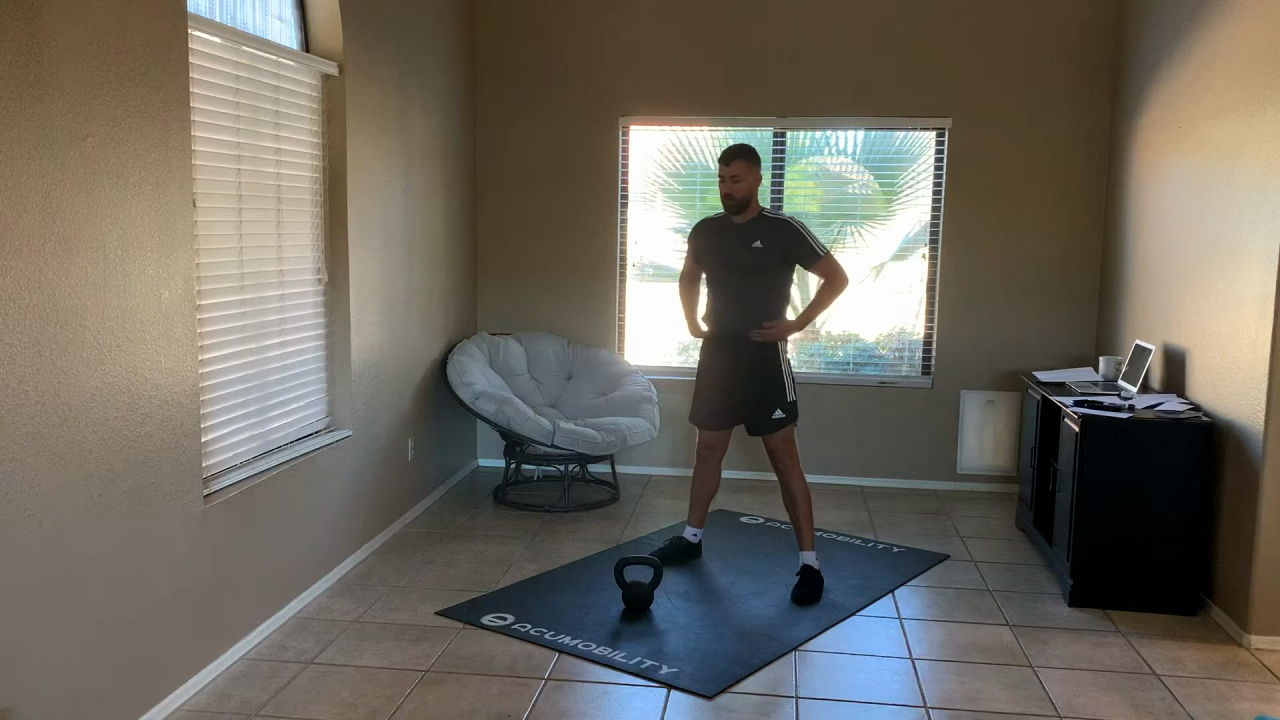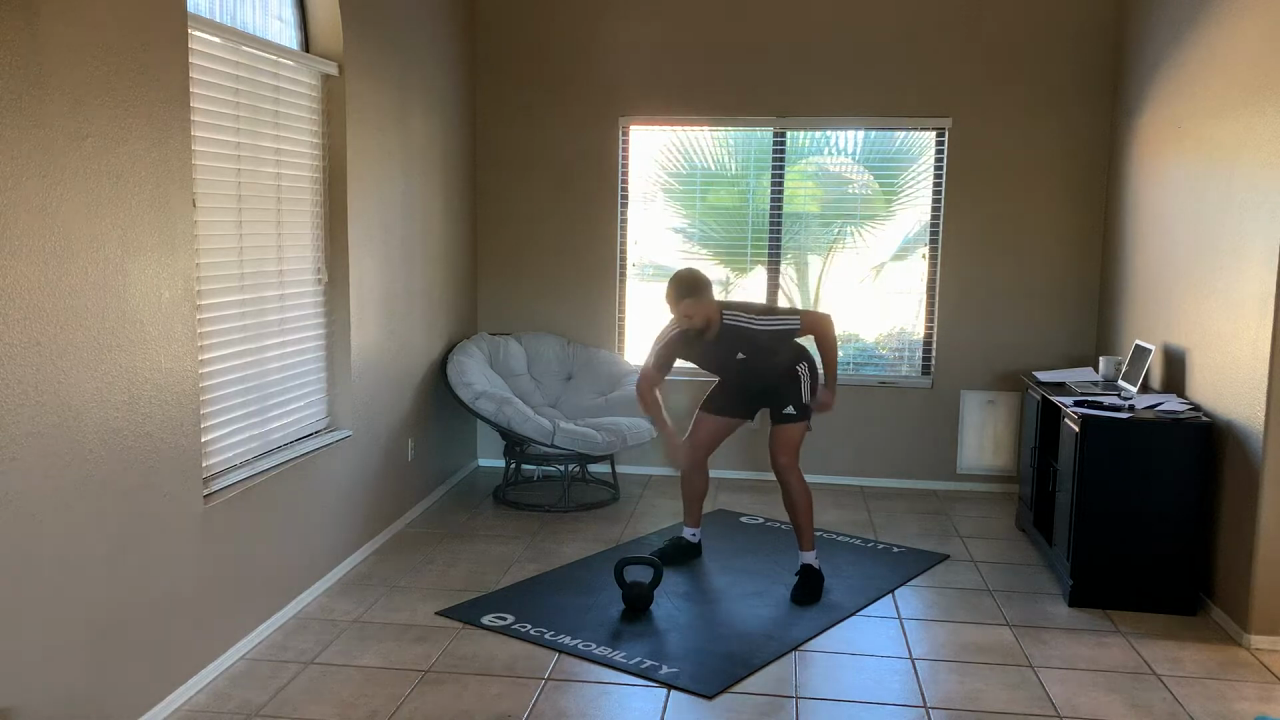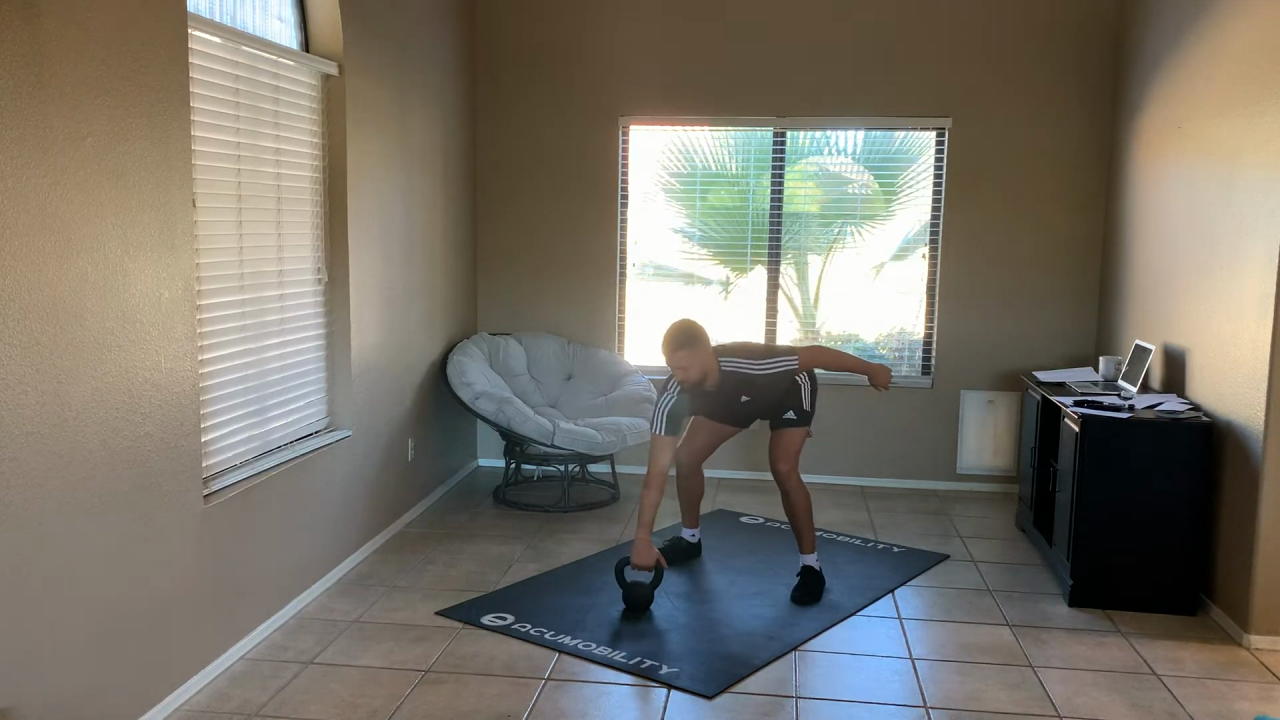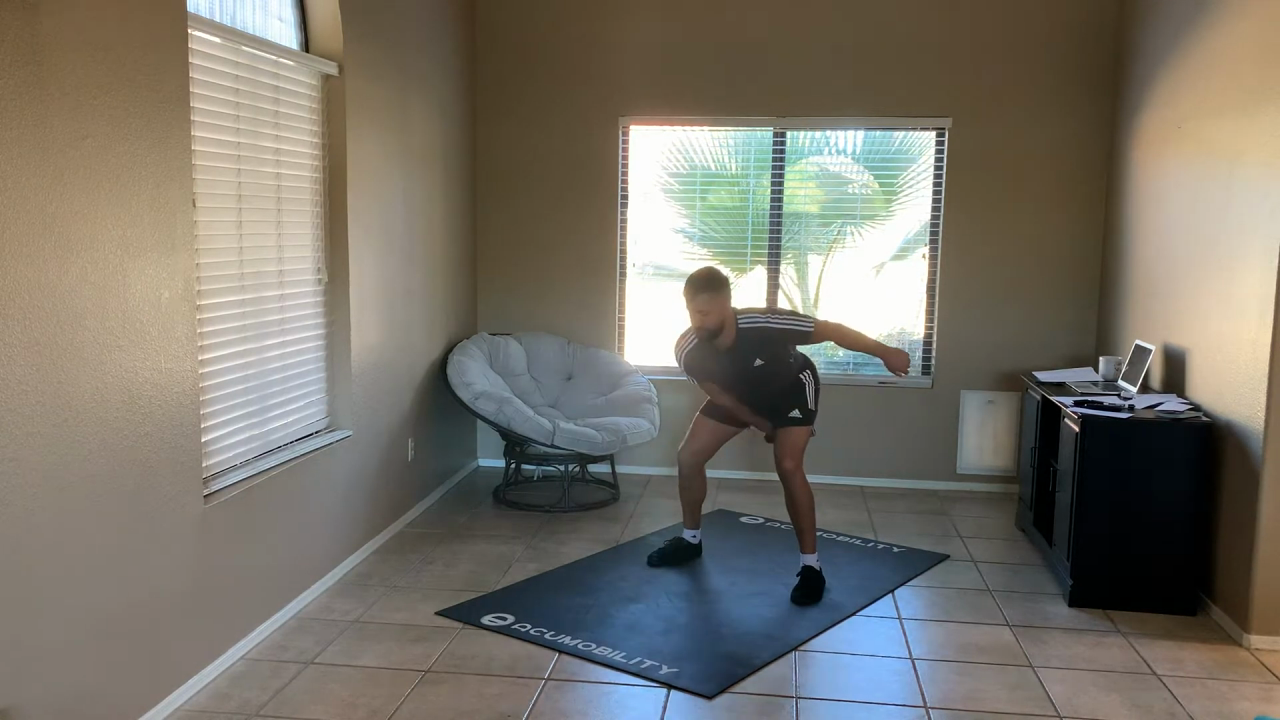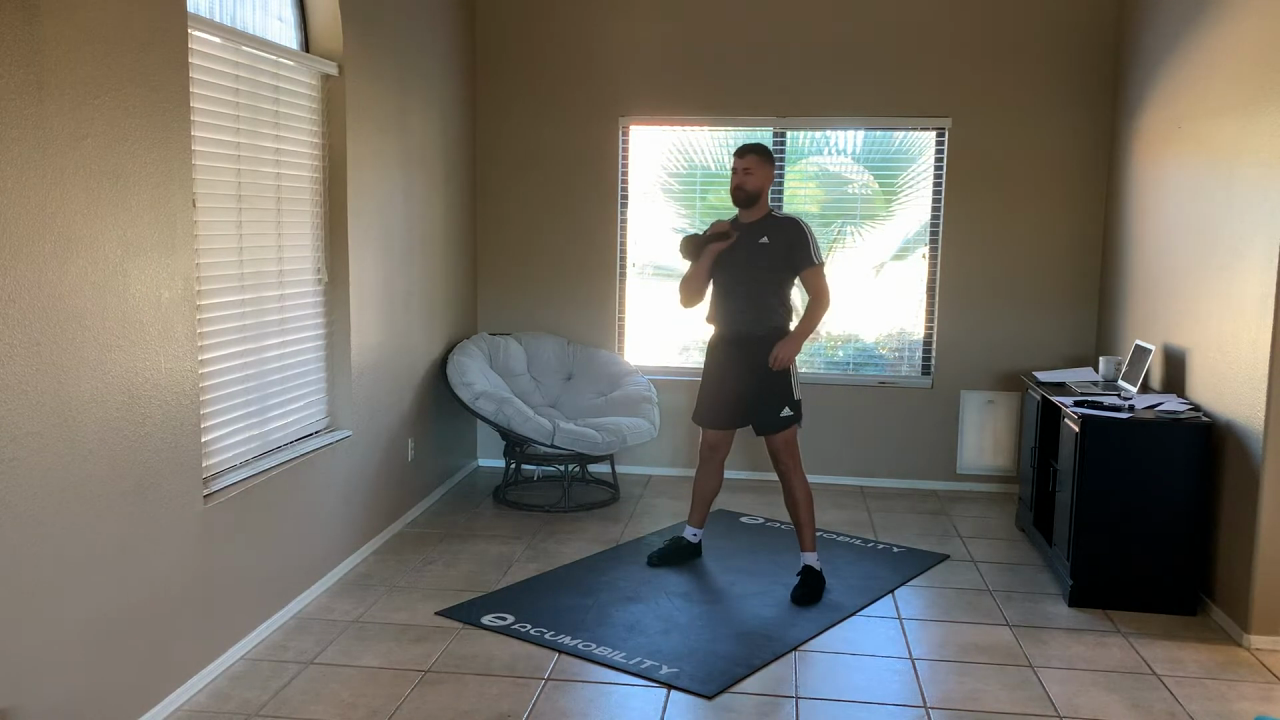
dt=1s
person 1, frame 1
left shoulder: (783, 229)
right shoulder: (705, 231)
left elbow: (836, 278)
right elbow: (689, 277)
left wrist: (798, 323)
right wrist: (691, 319)
left hip: (764, 356)
right hip: (716, 353)
left knee: (783, 458)
right knee: (708, 452)
left ankle: (809, 563)
right ankle: (692, 537)
person 1, frame 2
left shoulder: (751, 320)
right shoulder: (676, 336)
left elbow: (822, 322)
right elbow: (646, 383)
left wrist: (829, 386)
right wrist: (668, 433)
left hip: (788, 378)
right hip: (738, 382)
left knee: (784, 463)
right knee: (692, 450)
left ankle: (810, 565)
right ankle: (690, 539)
person 1, frame 3
left shoulder: (750, 364)
right shoulder: (673, 396)
left elbow: (814, 354)
right elbow: (657, 469)
left wrist: (871, 370)
right wrist: (642, 539)
left hip: (789, 390)
left knee: (783, 468)
right knee: (685, 457)
left ankle: (810, 566)
right ankle: (689, 539)
person 1, frame 4
left shoulder: (767, 326)
right shoulder: (689, 350)
left elbow: (833, 331)
right elbow: (720, 396)
left wrist: (886, 353)
right wrist: (762, 426)
left hip: (792, 387)
right hip: (739, 395)
left knee: (788, 465)
right knee: (689, 456)
left ankle: (811, 567)
right ankle: (690, 539)
person 1, frame 5
left shoulder: (791, 230)
right shoulder: (718, 234)
left elbow: (820, 295)
right elbow: (688, 298)
left wrist: (795, 339)
right wrist: (709, 252)
left hip: (768, 354)
right hip: (723, 351)
left knee: (785, 459)
right knee: (711, 450)
left ankle: (810, 564)
right ankle: (691, 537)
